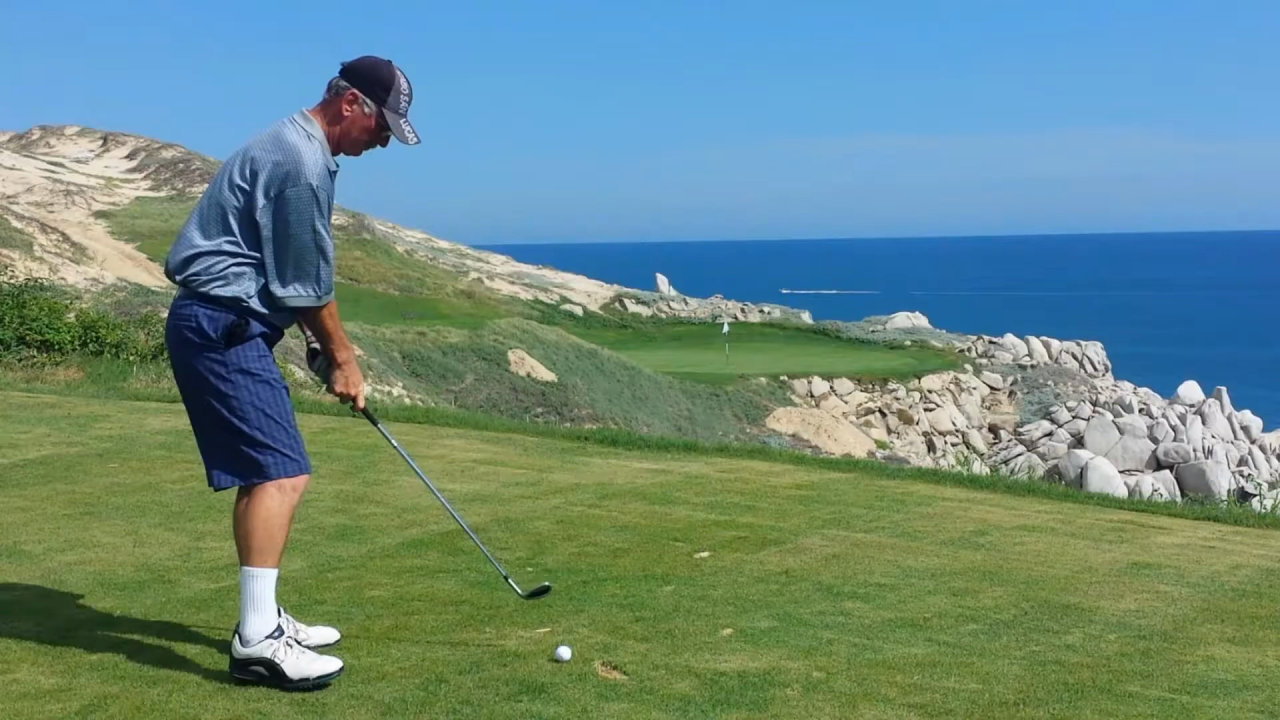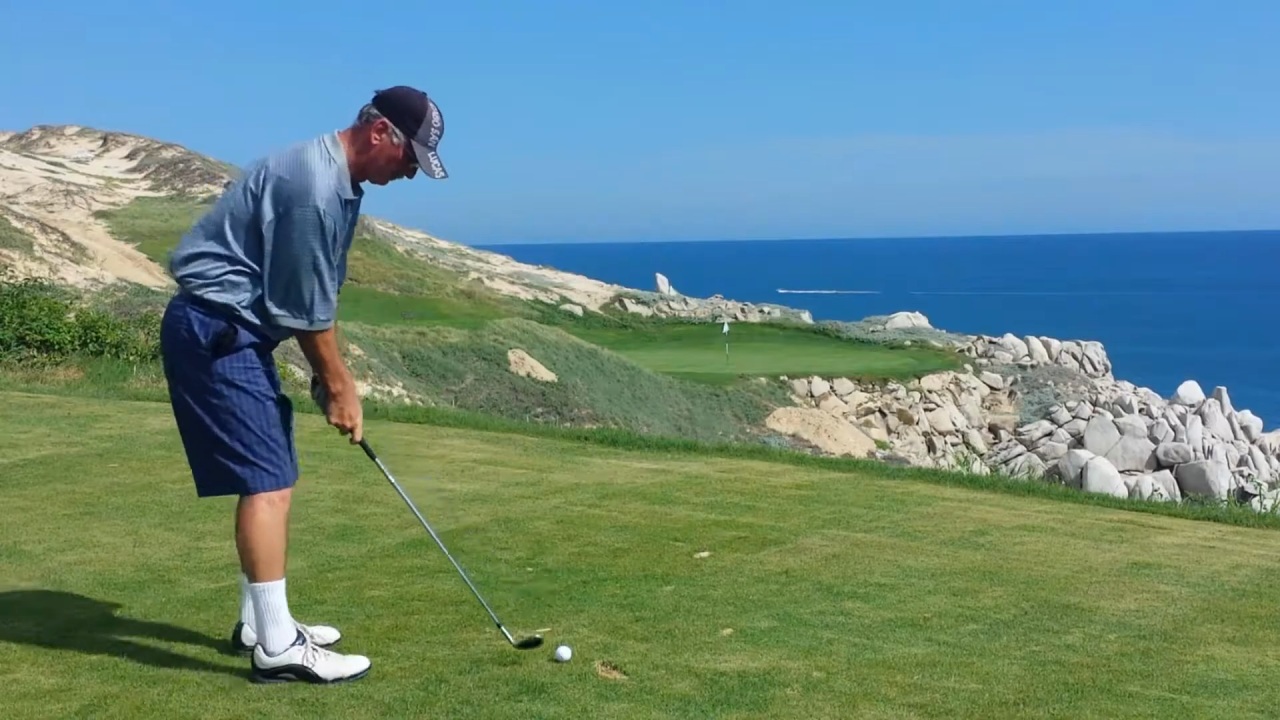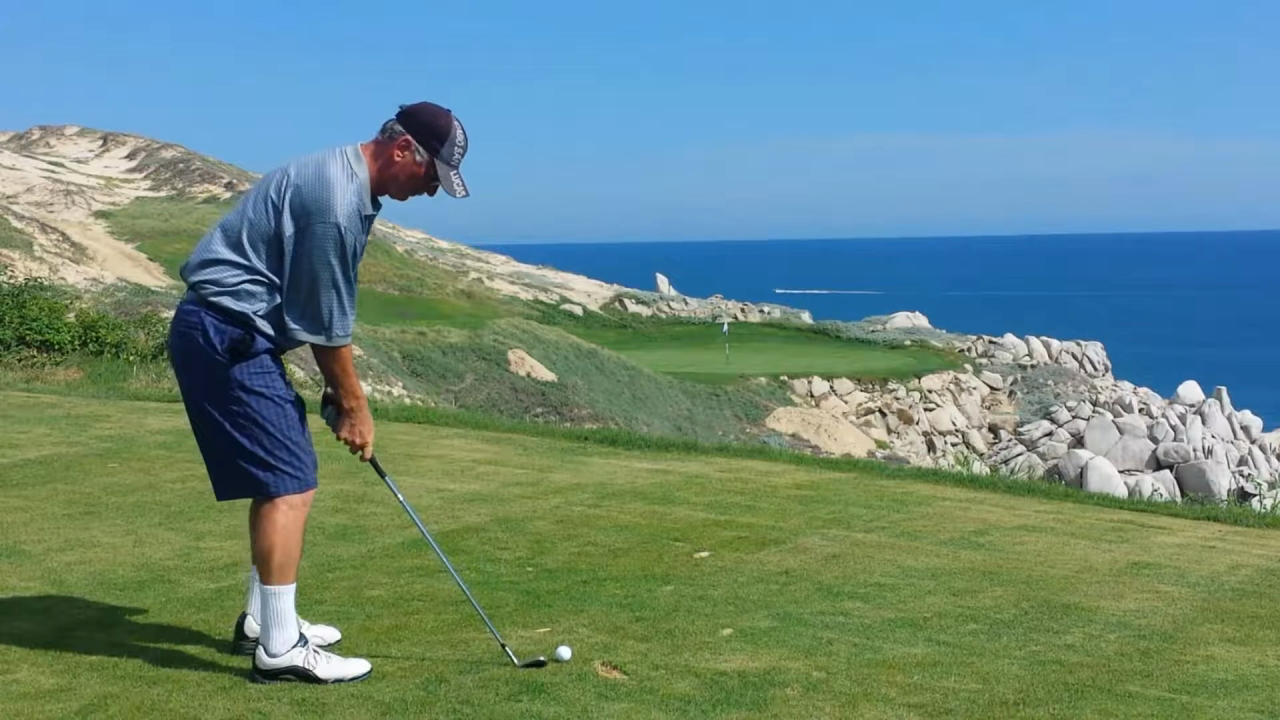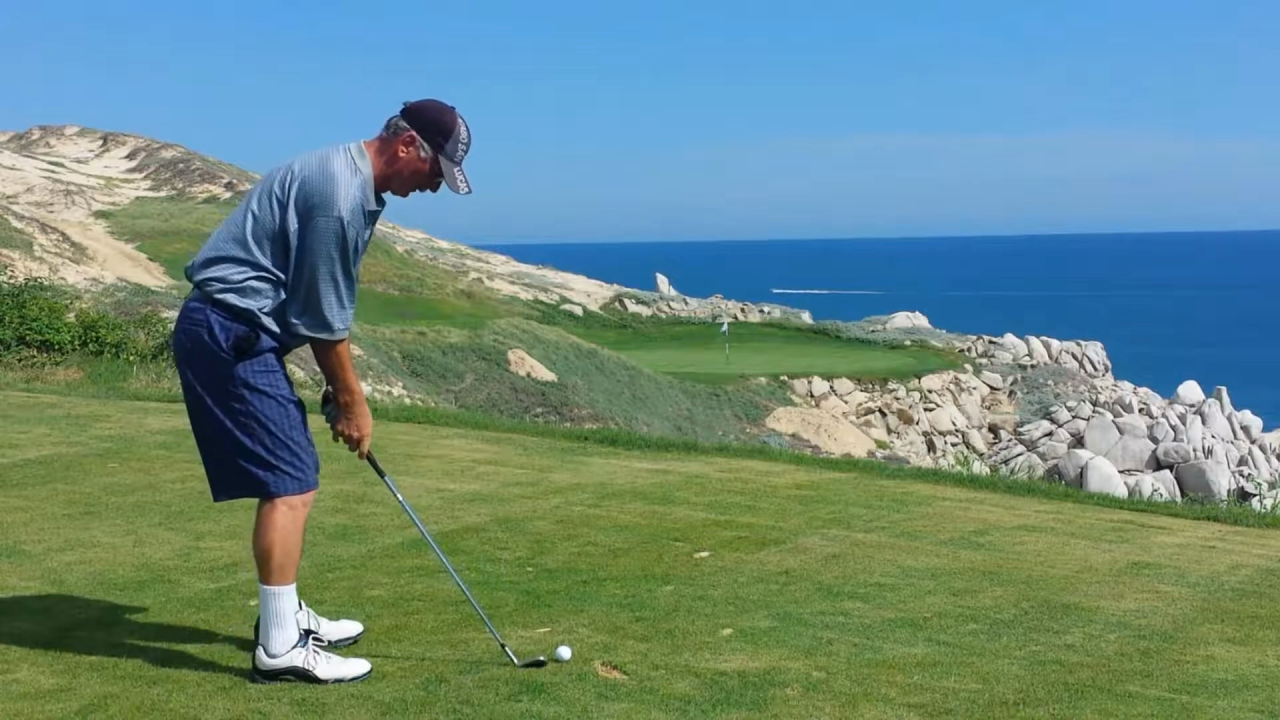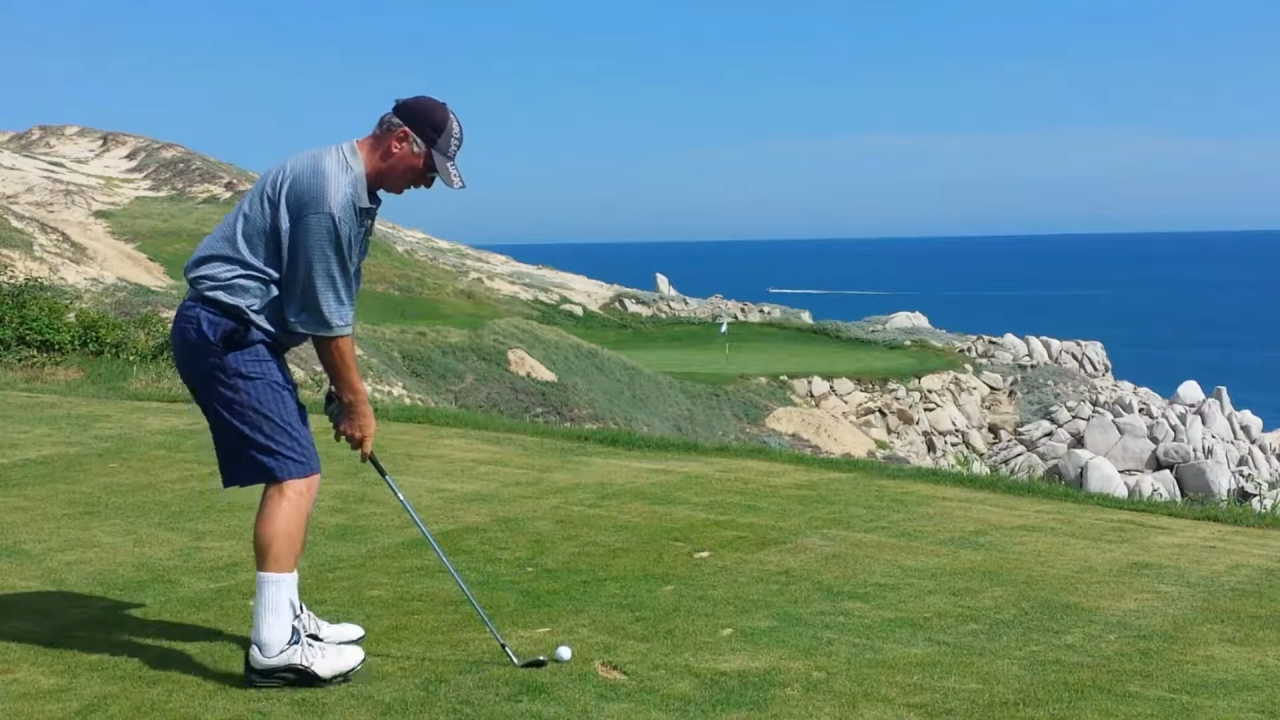
dt=0.3s
person 1, frame 1
left shoulder: (302, 152)
right shoulder: (300, 165)
left elbow: (290, 275)
right elbow: (306, 284)
left wrist: (324, 346)
right wrist: (344, 358)
left hip: (231, 327)
right hip: (223, 328)
left knee: (263, 473)
right knee: (281, 473)
left ankle: (263, 617)
right ankle: (257, 639)
person 1, frame 2
left shoulder: (335, 179)
right shoulder: (313, 186)
left elbow: (311, 297)
right elbow: (306, 307)
left wrist: (331, 376)
right wrist: (340, 389)
left hip: (233, 332)
right hip: (215, 331)
left knee: (269, 478)
right knee: (266, 483)
left ankle: (258, 622)
right ankle: (277, 646)
person 1, frame 3
left shoulder: (346, 183)
right shoulder: (334, 200)
left elbow: (318, 311)
right elbow: (324, 322)
left wrist: (339, 393)
right wrist: (354, 407)
left hip: (233, 333)
right hip: (226, 336)
left knee: (281, 477)
right knee: (289, 484)
left ankle: (262, 619)
right ankle: (280, 647)
person 1, frame 4
left shoulder: (349, 179)
right shoulder: (338, 193)
left elbow: (320, 308)
right elbow: (323, 316)
left wrist: (343, 391)
right wrist: (351, 401)
left hip: (237, 332)
right hip: (230, 334)
left knee: (292, 477)
right knee: (289, 485)
left ankle: (285, 615)
right ankle: (280, 647)
person 1, frame 5
left shoulder: (353, 187)
right shoulder: (329, 191)
left elbow: (329, 304)
right elbow: (323, 313)
left wrist: (343, 389)
right wrist: (355, 401)
left hip: (242, 333)
right hip: (224, 332)
left knee: (296, 470)
right knee: (294, 474)
left ankle: (285, 615)
right ankle: (273, 645)
